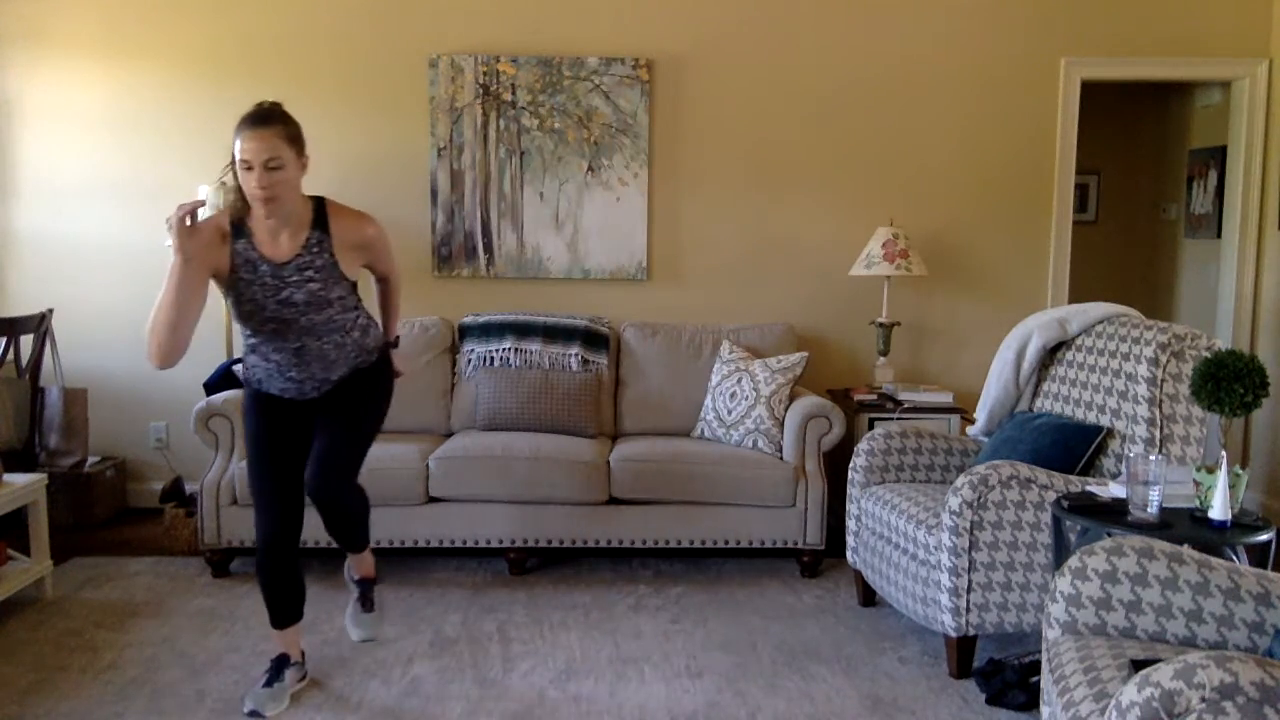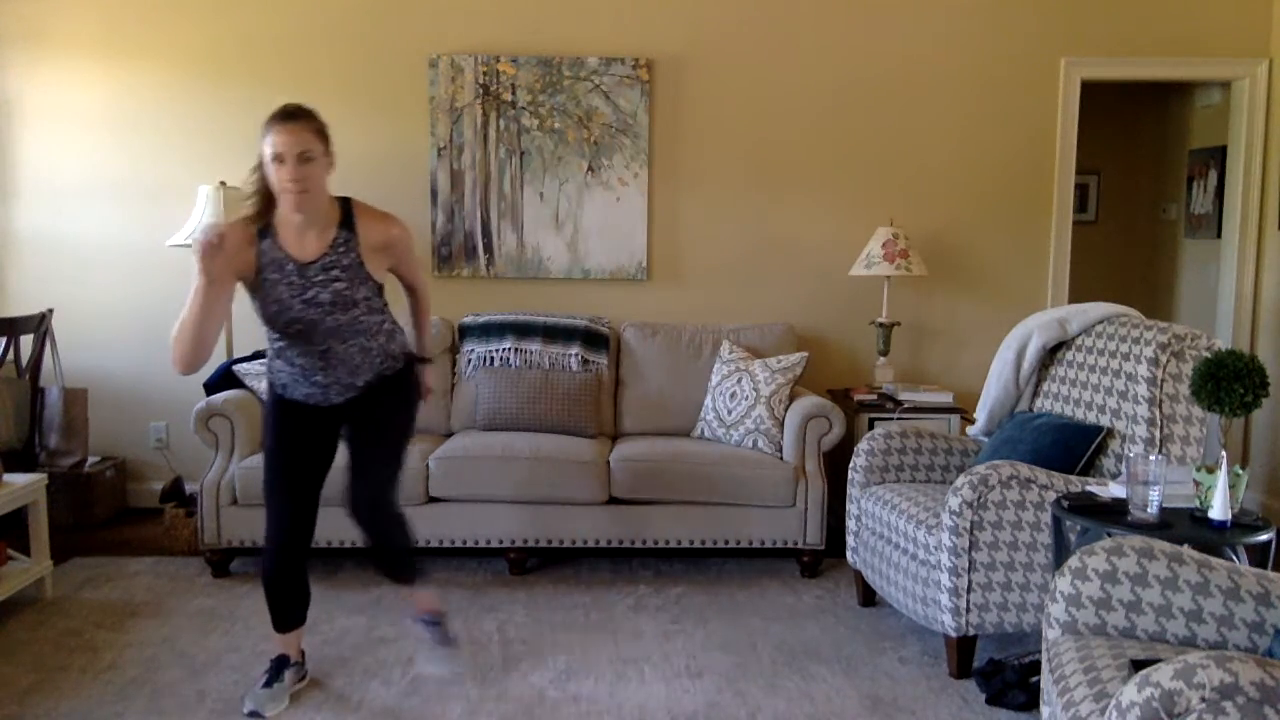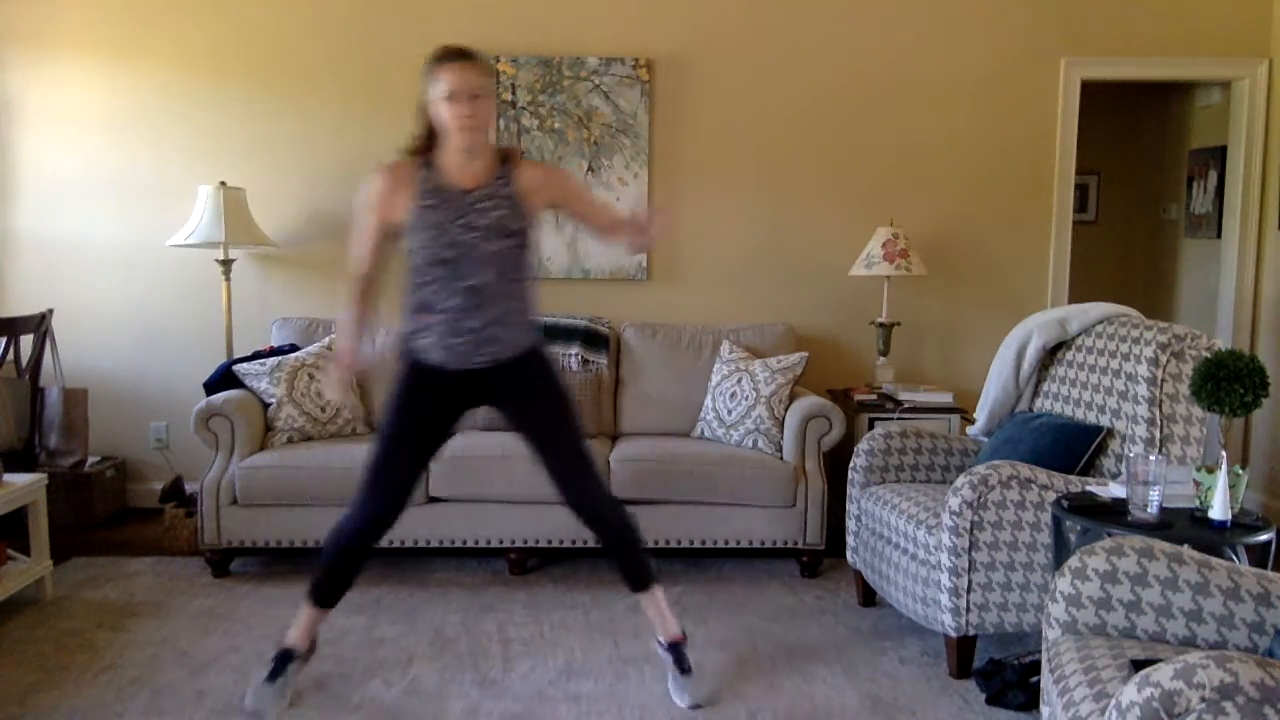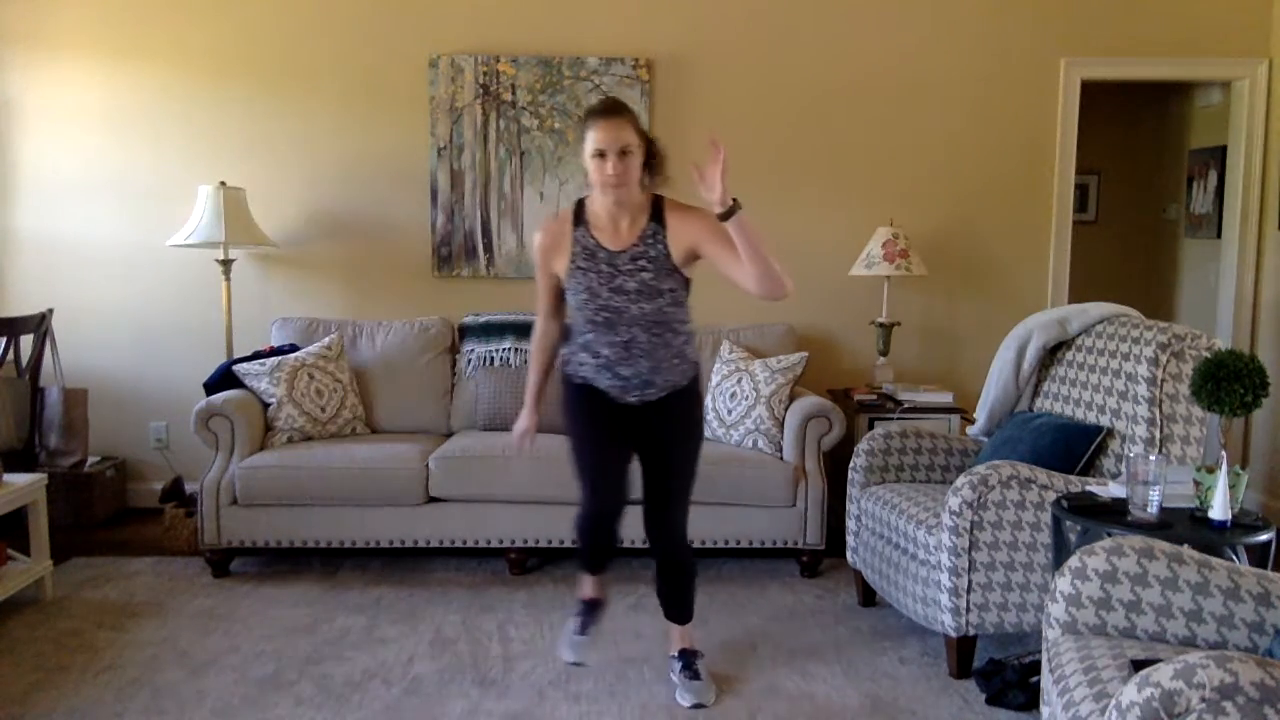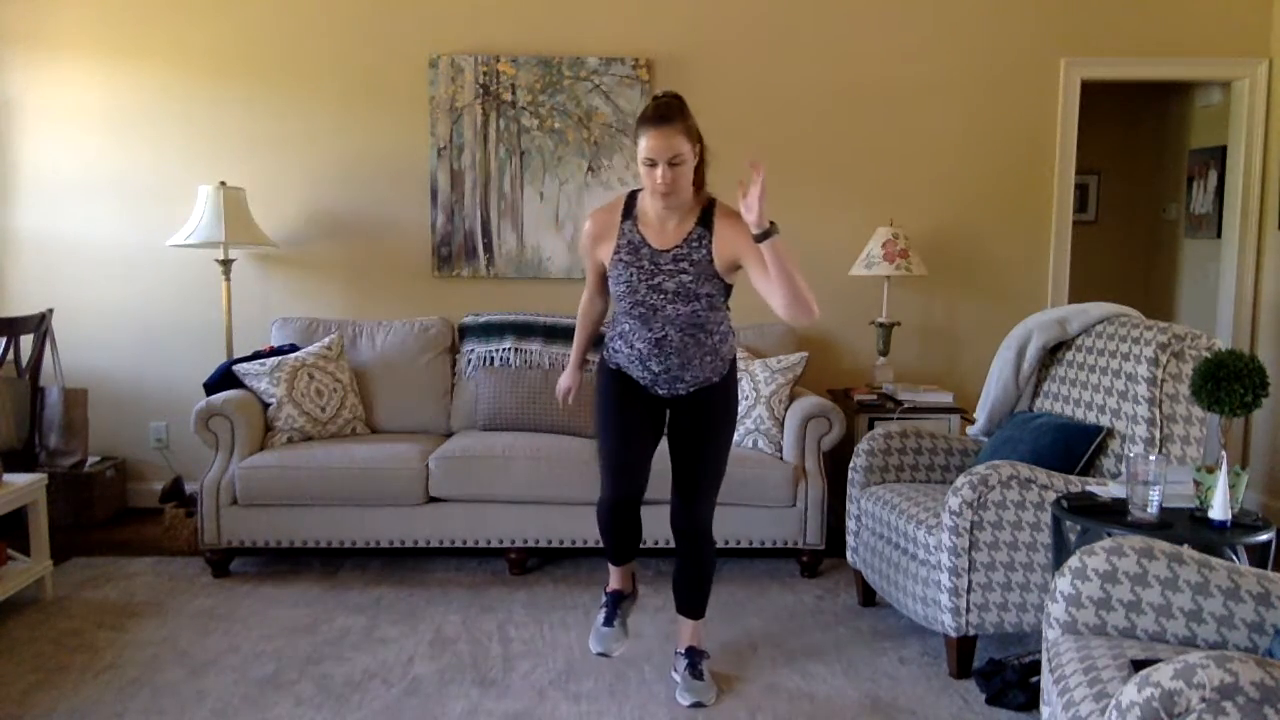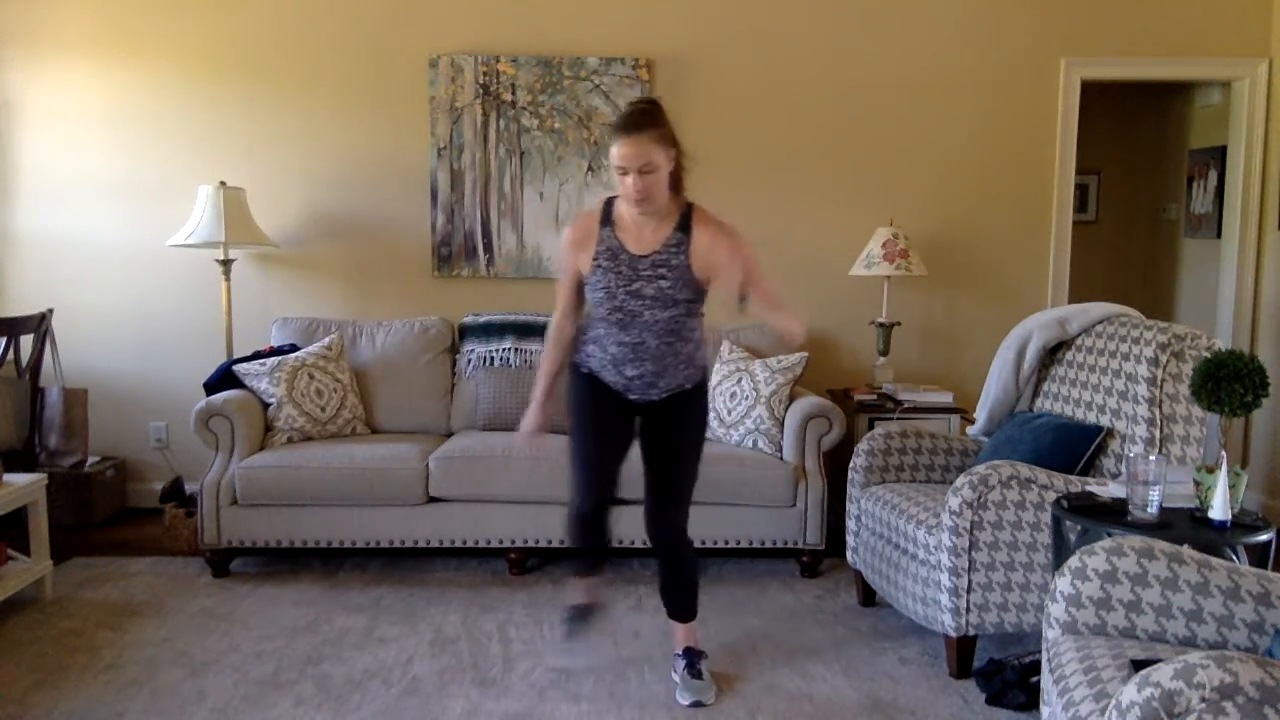
dt=0.4s
person 1, frame 1
left shoulder: (353, 229)
right shoulder: (214, 239)
left elbow: (389, 276)
right elbow: (162, 356)
left wrist: (390, 341)
right wrist: (184, 260)
left hip: (357, 377)
right hip: (273, 391)
left knee: (326, 480)
right knee: (274, 531)
left ankle: (362, 568)
right ankle: (289, 658)
person 1, frame 2
left shoulder: (379, 230)
right shoulder: (236, 243)
left elbow: (418, 284)
right elbow: (188, 360)
left wrist: (424, 355)
right wrist: (213, 284)
left hip: (381, 381)
right hip: (295, 395)
left knee: (371, 505)
right knee: (286, 538)
left ankle: (426, 608)
right ankle: (290, 658)
person 1, frame 3
left shoulder: (530, 178)
right shoulder: (393, 186)
left elbow: (625, 232)
right elbow: (361, 274)
left wrist: (638, 224)
right wrist: (346, 336)
left hip: (519, 364)
right hip: (434, 369)
left knee: (588, 495)
right knee: (376, 507)
left ankle: (668, 633)
right ankle: (300, 638)
person 1, frame 4
left shoulder: (684, 225)
right shoulder: (554, 237)
left elbow: (774, 288)
right elbow: (548, 321)
left wrist: (727, 209)
right wrist: (531, 403)
left hip: (672, 394)
right hip: (593, 390)
left knee: (667, 523)
right knee: (602, 501)
left ankle: (684, 649)
right ankle: (589, 594)
person 1, frame 5
left shoulder: (729, 229)
right shoulder: (603, 224)
left elbow: (802, 314)
left wrist: (763, 229)
right wrist: (574, 361)
left hip: (706, 386)
right hip: (627, 376)
left knee: (692, 517)
right knee: (619, 492)
left ankle: (690, 649)
right ankle: (620, 588)
person 1, frame 6
left shoulder: (710, 236)
right shoulder: (583, 235)
left elbow: (789, 326)
right elbow: (565, 319)
left wrist: (752, 297)
right wrist: (540, 403)
left hip: (679, 392)
right hip: (600, 383)
left knee: (666, 524)
right knee: (593, 496)
left ankle: (686, 648)
right ankle: (583, 598)
